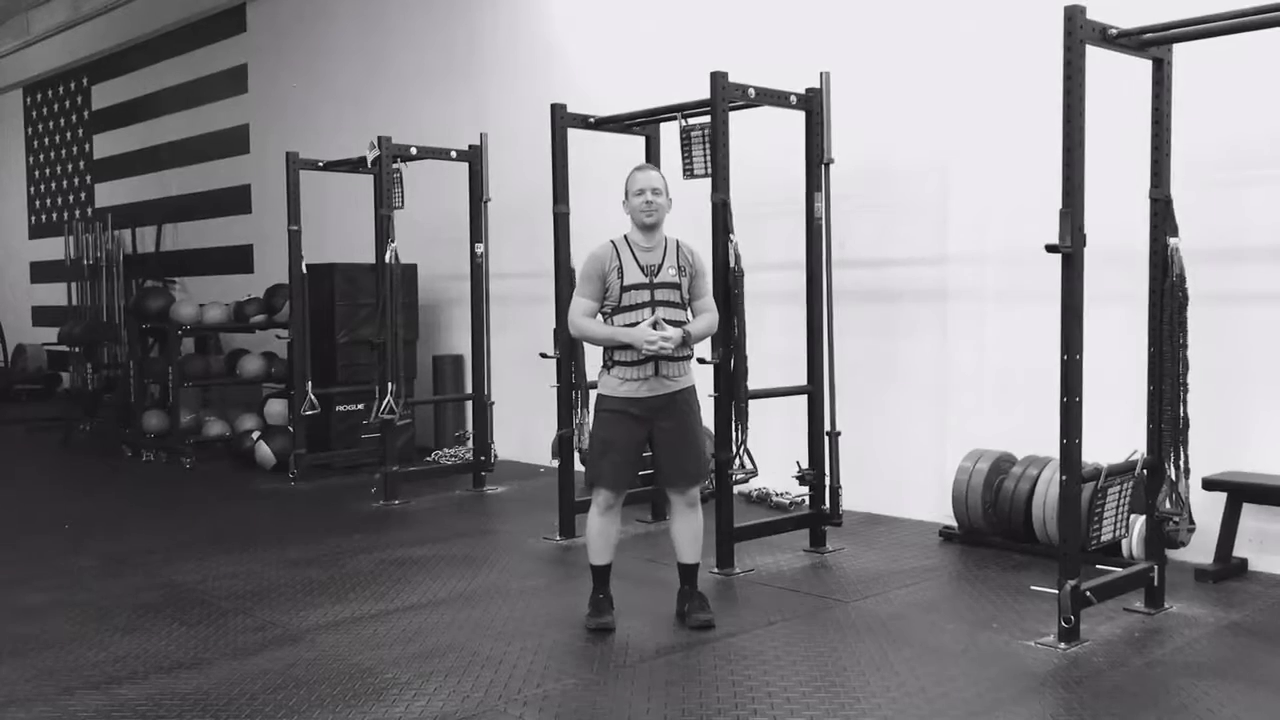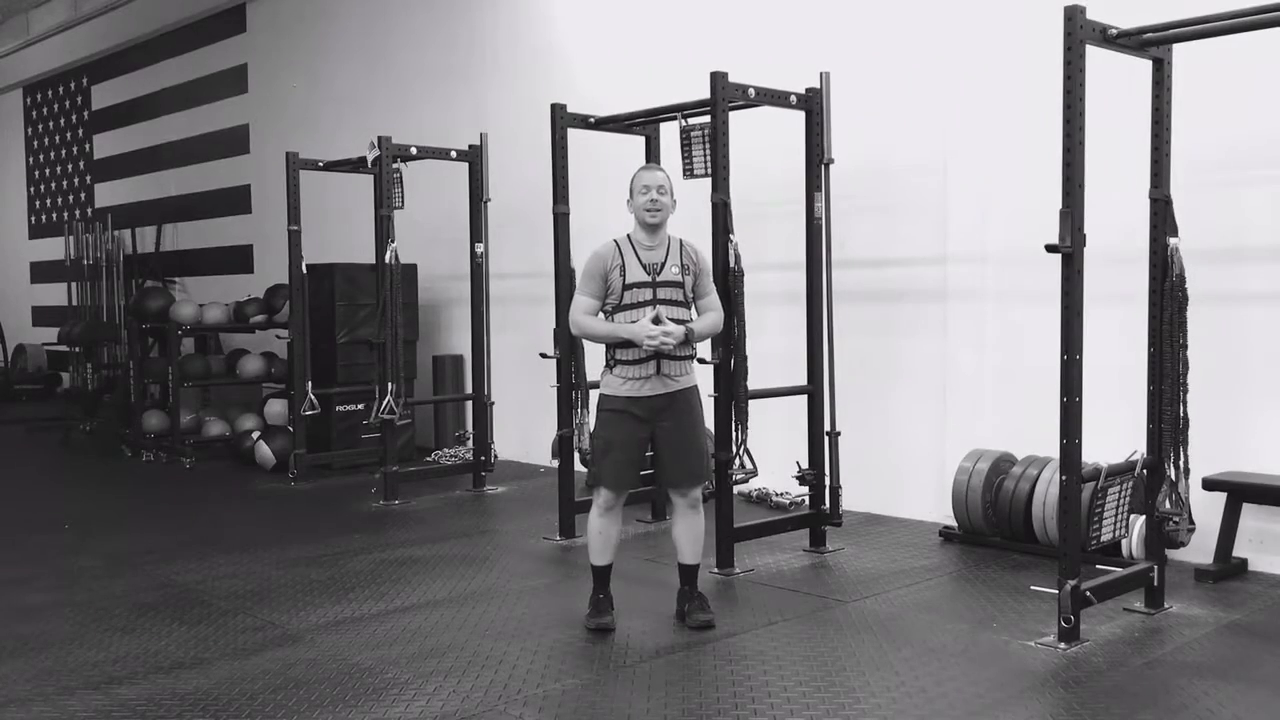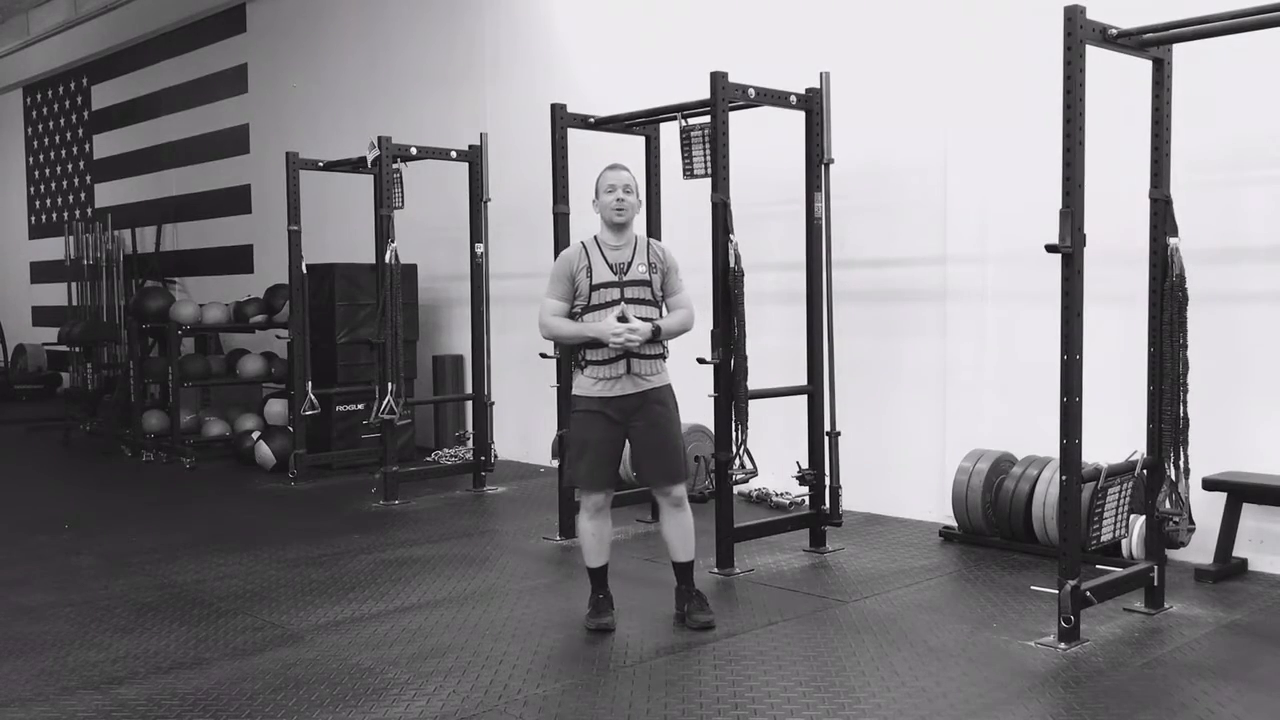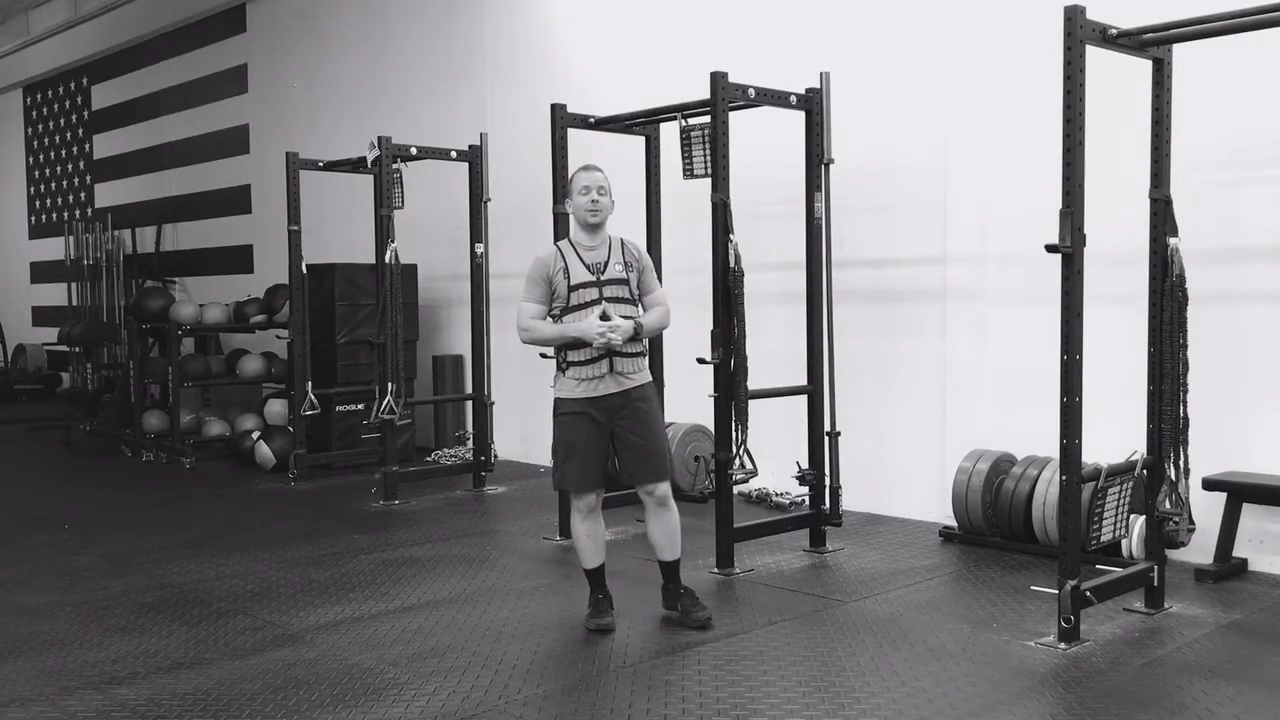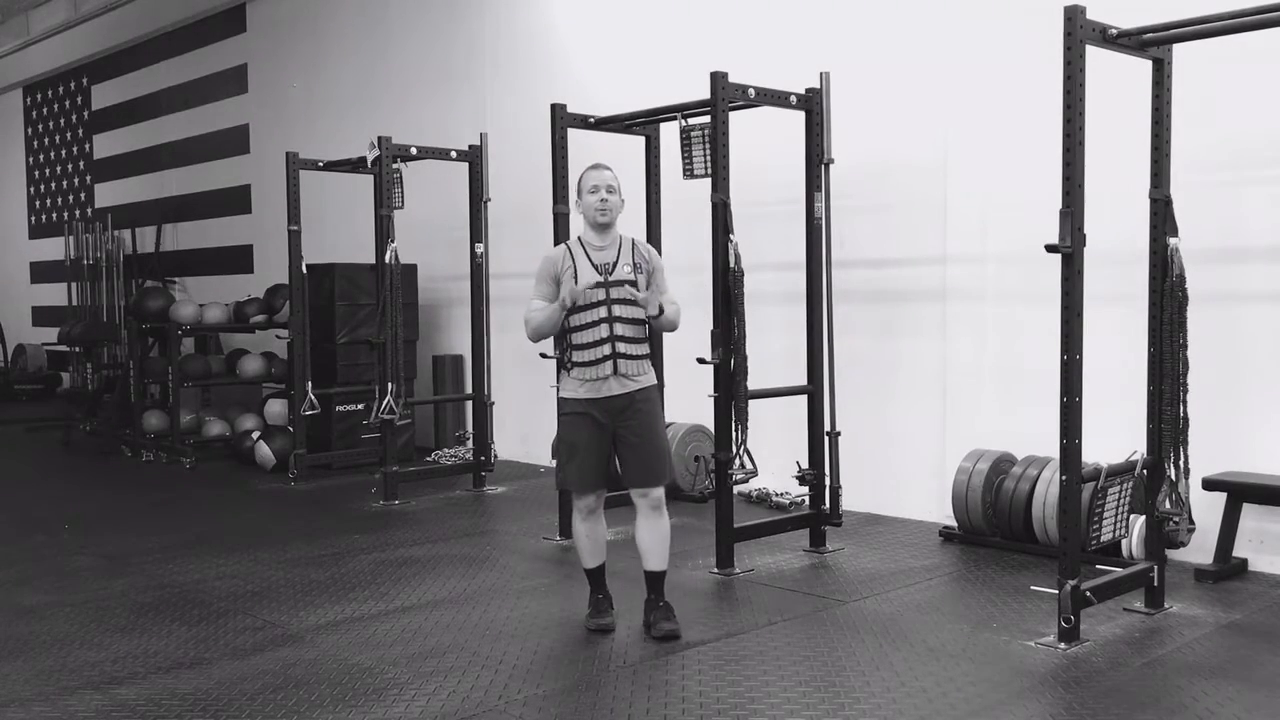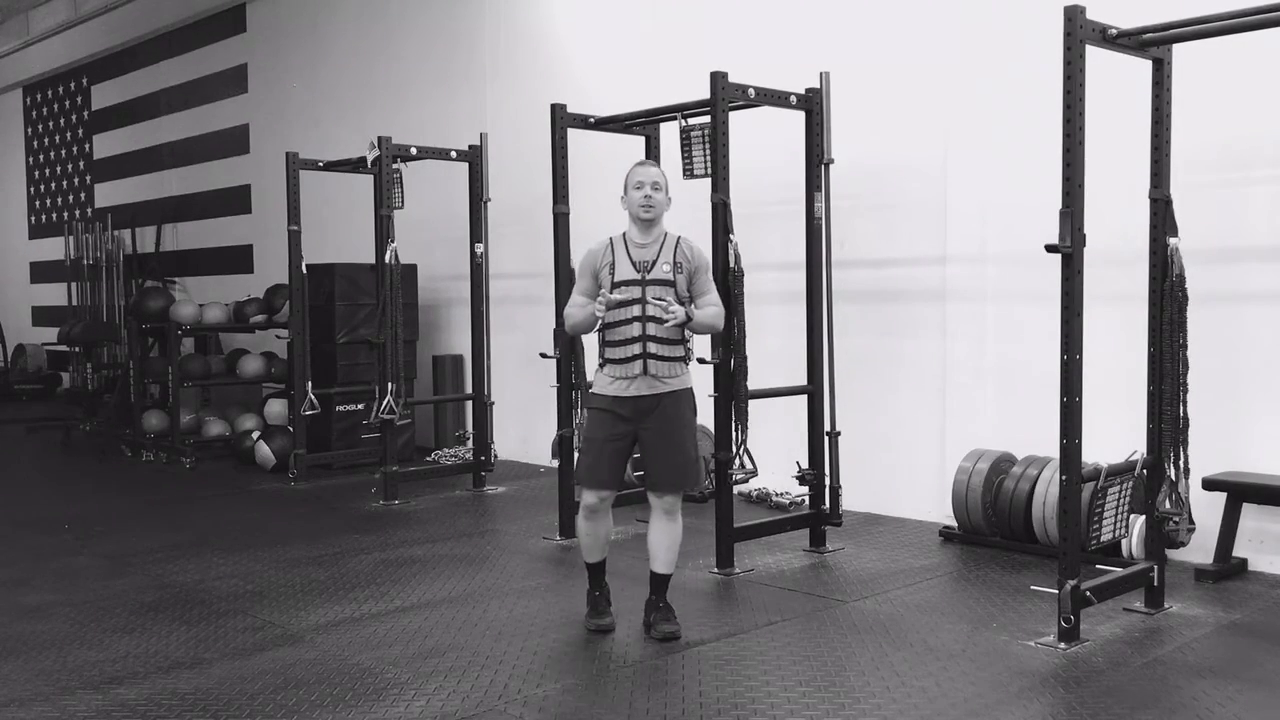
dt=0.7s
person 1, frame 1
left shoulder: (687, 257)
right shoulder: (603, 258)
left elbow: (710, 316)
right elbow: (577, 322)
left wrist: (682, 334)
right wrist: (630, 335)
left hip: (676, 392)
right hip: (620, 395)
left knee: (686, 493)
right knee: (606, 496)
left ankle: (689, 593)
right ankle: (600, 595)
person 1, frame 2
left shoulder: (691, 256)
right shoulder: (605, 257)
left elbow: (715, 316)
right elbow: (578, 321)
left wrist: (684, 332)
right wrist: (630, 331)
left hip: (679, 392)
right hip: (622, 394)
left knee: (688, 494)
right knee: (607, 496)
left ankle: (689, 593)
right ankle: (600, 595)
person 1, frame 3
left shoulder: (659, 255)
right shoulder: (572, 259)
left elbow: (685, 315)
right elbow: (548, 324)
left wrist: (651, 330)
right wrist: (598, 330)
left hip: (652, 390)
right hip: (594, 395)
left knee: (673, 492)
right knee: (594, 498)
left ankle: (687, 592)
right ankle: (599, 596)
person 1, frame 4
left shoulder: (634, 254)
right shoulder: (548, 261)
left elbow: (662, 311)
right elbow: (527, 328)
left wrist: (632, 325)
right wrist: (578, 329)
left hip: (634, 388)
right hip: (577, 396)
left knee: (657, 491)
right knee: (585, 500)
left ankle: (673, 588)
right ankle: (599, 594)
person 1, frame 5
left shoulder: (644, 254)
right shoulder: (557, 259)
left elbow: (673, 317)
right elbow: (532, 328)
left wrist: (657, 309)
right wrist: (562, 306)
left hip: (638, 391)
right hip: (581, 396)
left knee: (651, 496)
right knee: (586, 500)
left ankle: (656, 600)
right ankle: (598, 595)
person 1, frame 6
left shoulder: (689, 253)
right shoulder: (599, 254)
left elbow: (716, 317)
right elbow: (570, 321)
left wrist: (686, 316)
right wrist: (592, 310)
left hip: (669, 393)
right hip: (610, 393)
left knee: (667, 501)
right knee: (594, 497)
left ankle: (658, 601)
right ankle: (597, 590)
